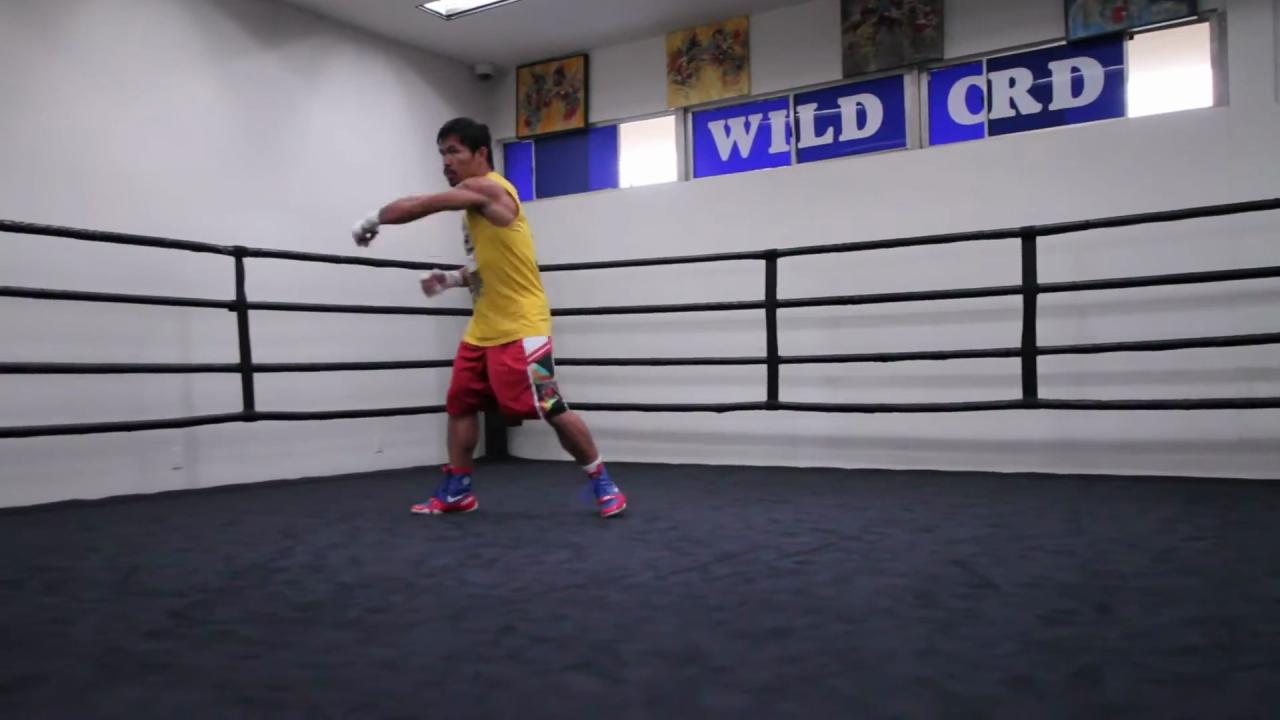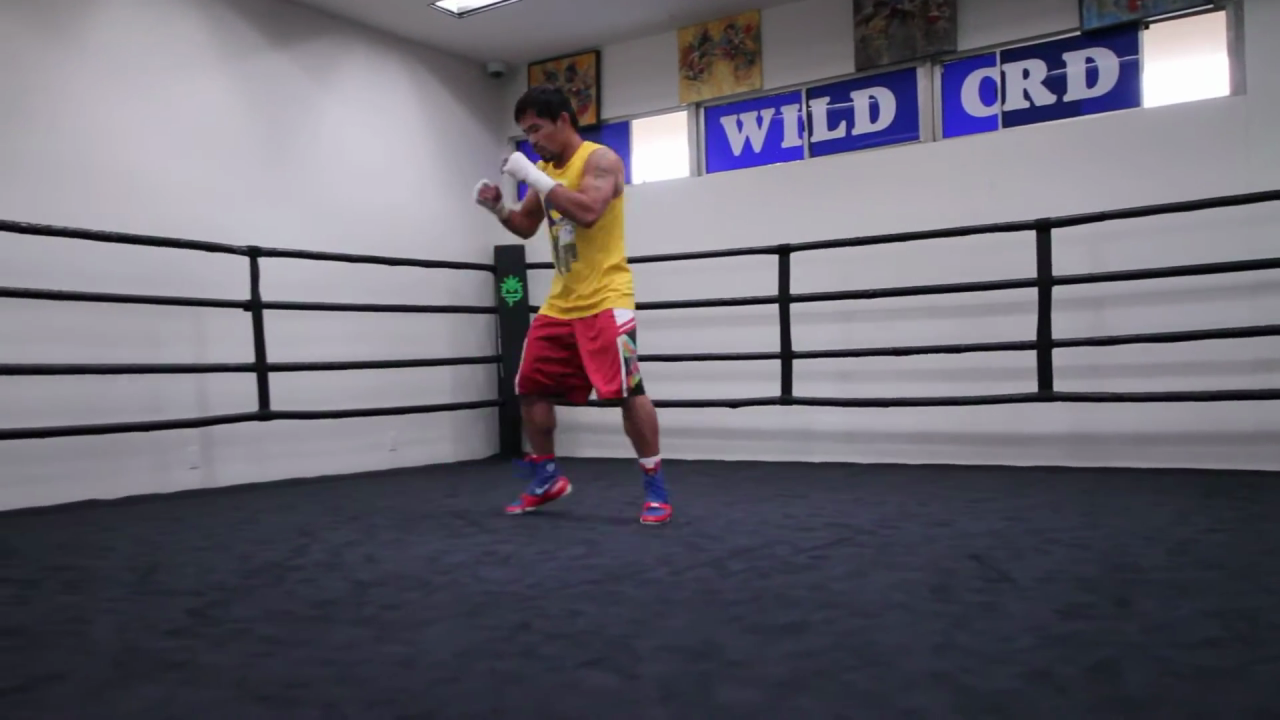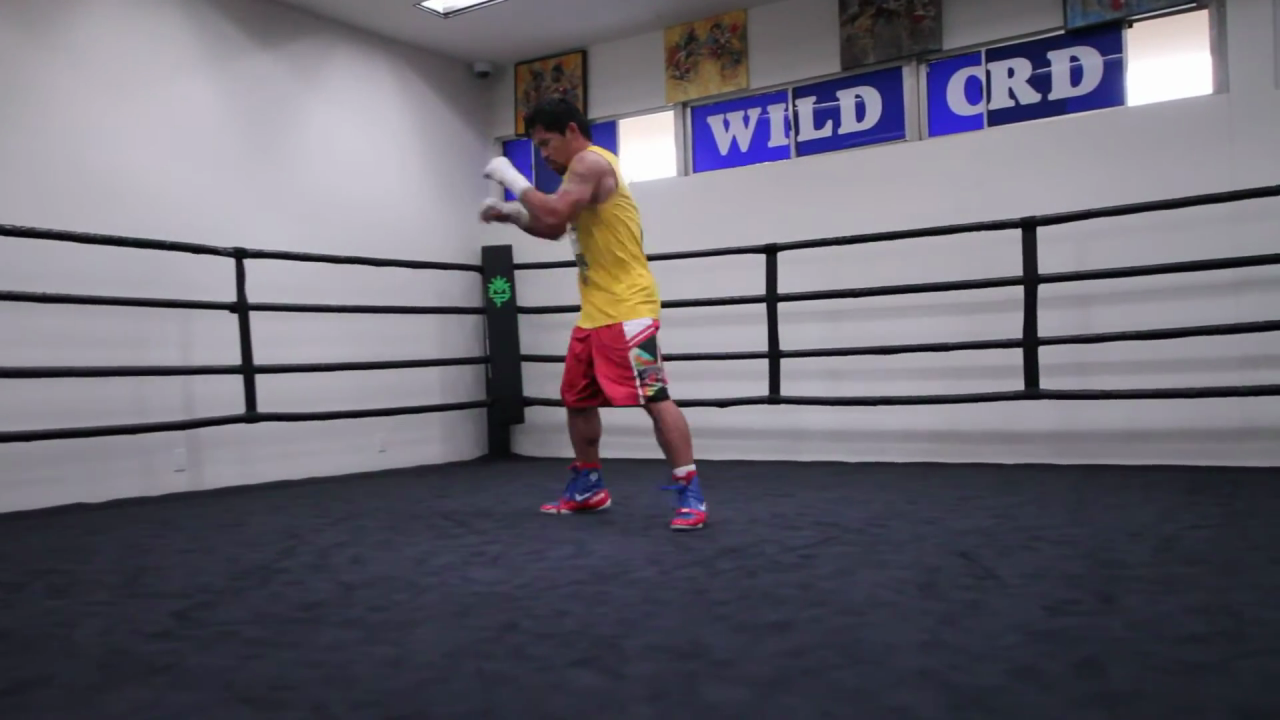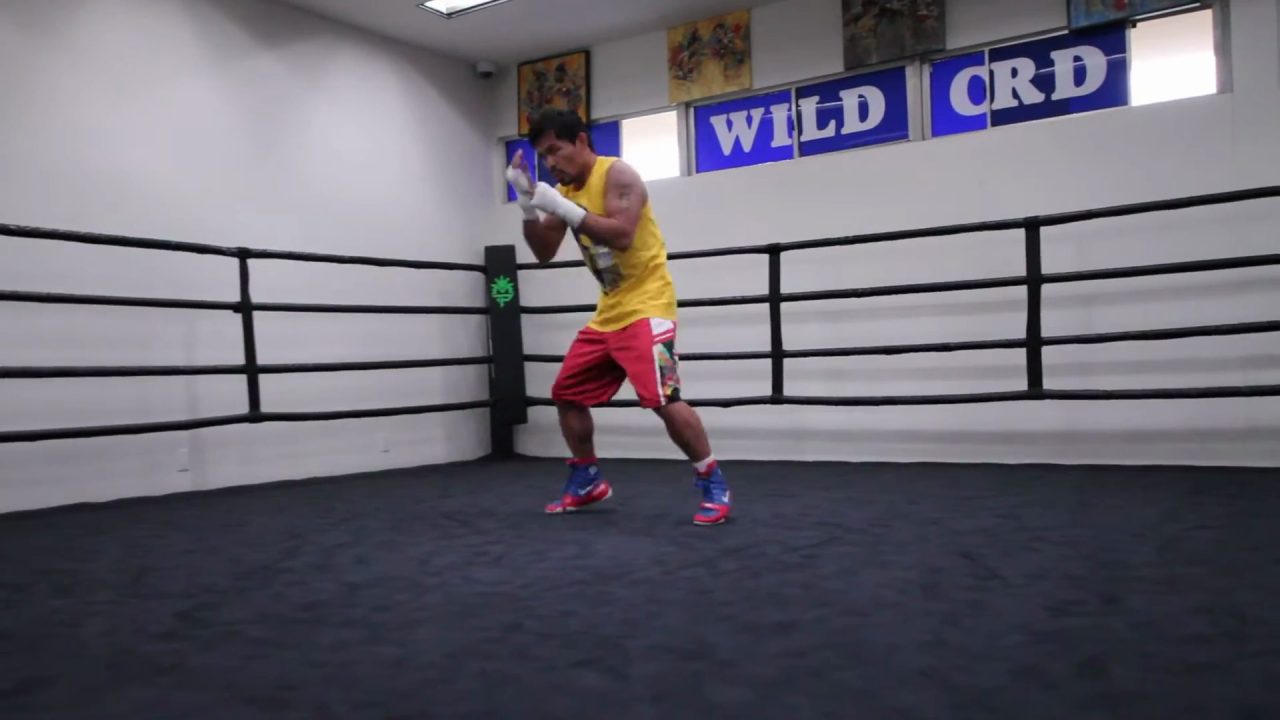
dt=0.5s
person 1, frame 1
left shoulder: (488, 189)
right shoulder: (473, 194)
left elbow: (419, 206)
left wrist: (372, 221)
right wrist: (453, 279)
left hip: (521, 326)
right hip: (483, 328)
left knee: (552, 410)
right knee: (459, 406)
left ankle: (604, 484)
right ankle: (457, 490)
person 1, frame 2
left shoulder: (602, 160)
right shoulder: (548, 167)
left elbow: (586, 211)
right elbow: (525, 226)
left wrist: (531, 177)
right wrist: (496, 204)
left hip: (604, 299)
right hip: (561, 302)
left knee: (629, 390)
right knee: (533, 388)
left ankle: (656, 489)
right ankle: (546, 479)
person 1, frame 3
left shoulder: (591, 164)
right shoulder: (581, 171)
left elbow: (553, 216)
right elbow: (551, 229)
left wrist: (511, 178)
right wrist: (508, 213)
left hip: (627, 307)
right hip: (596, 312)
left knee: (652, 397)
right knee: (577, 399)
left ankle: (691, 493)
right ankle: (587, 488)
person 1, frame 4
left shoulder: (618, 174)
right shoulder: (565, 190)
left elbow: (620, 236)
right elbow: (543, 245)
left wrist: (566, 208)
right wrist: (526, 199)
left hip: (646, 306)
right hip: (607, 314)
left knee: (662, 397)
right knee: (566, 393)
left ankle: (714, 488)
right ankle: (587, 482)
